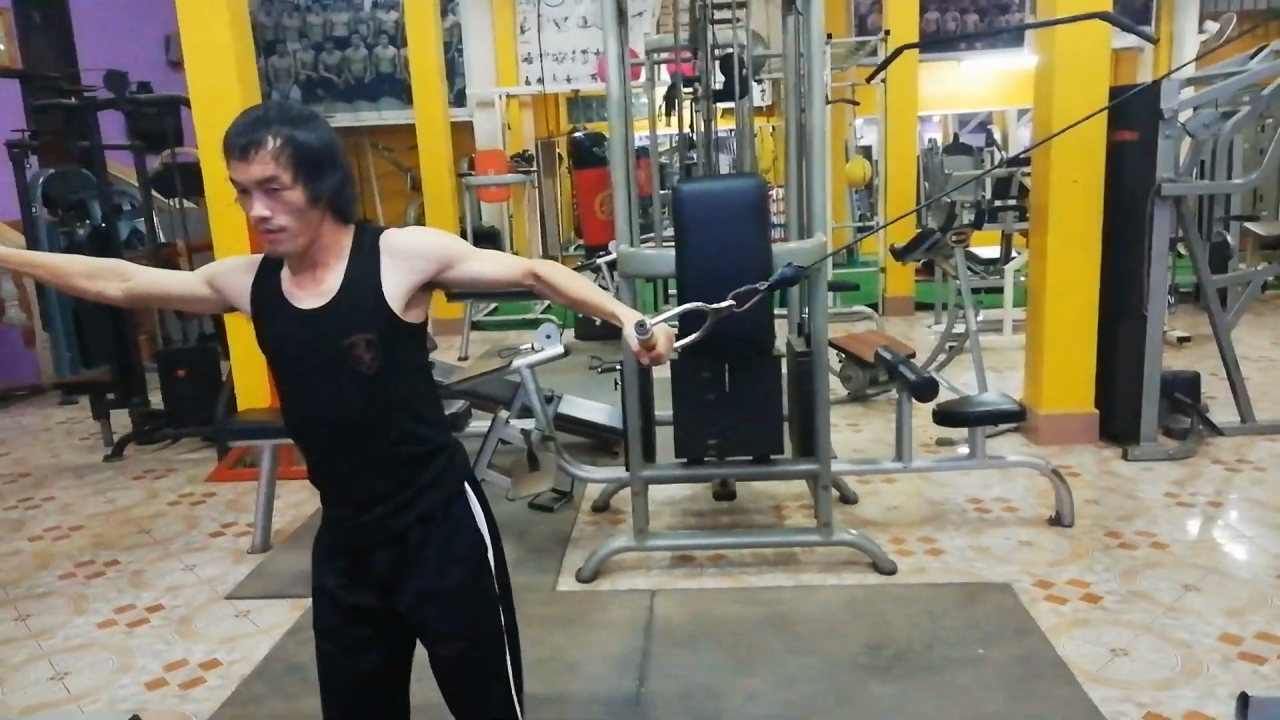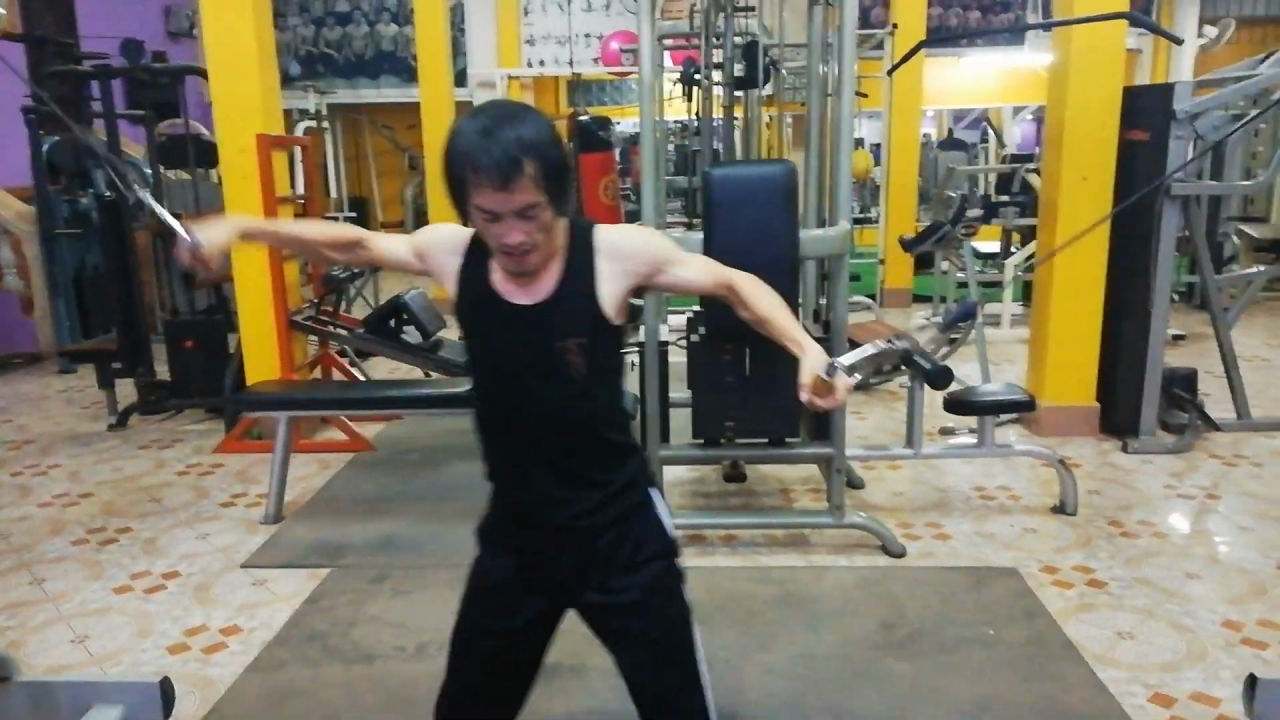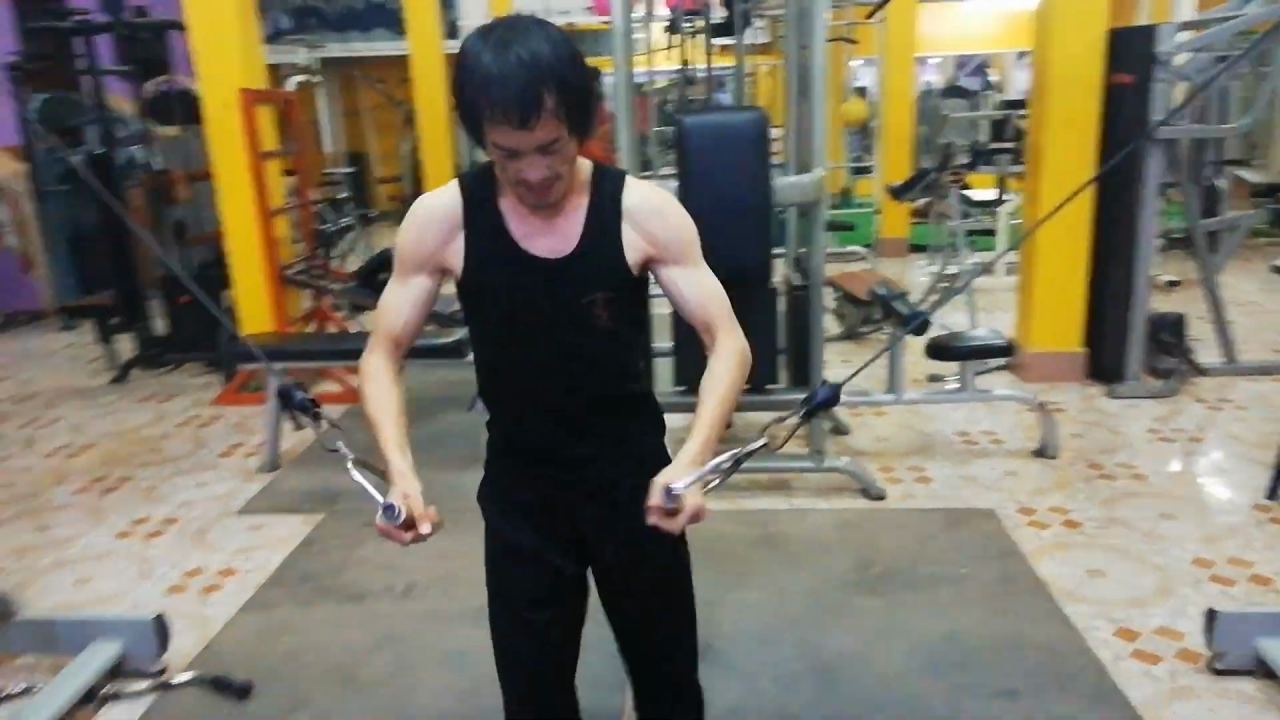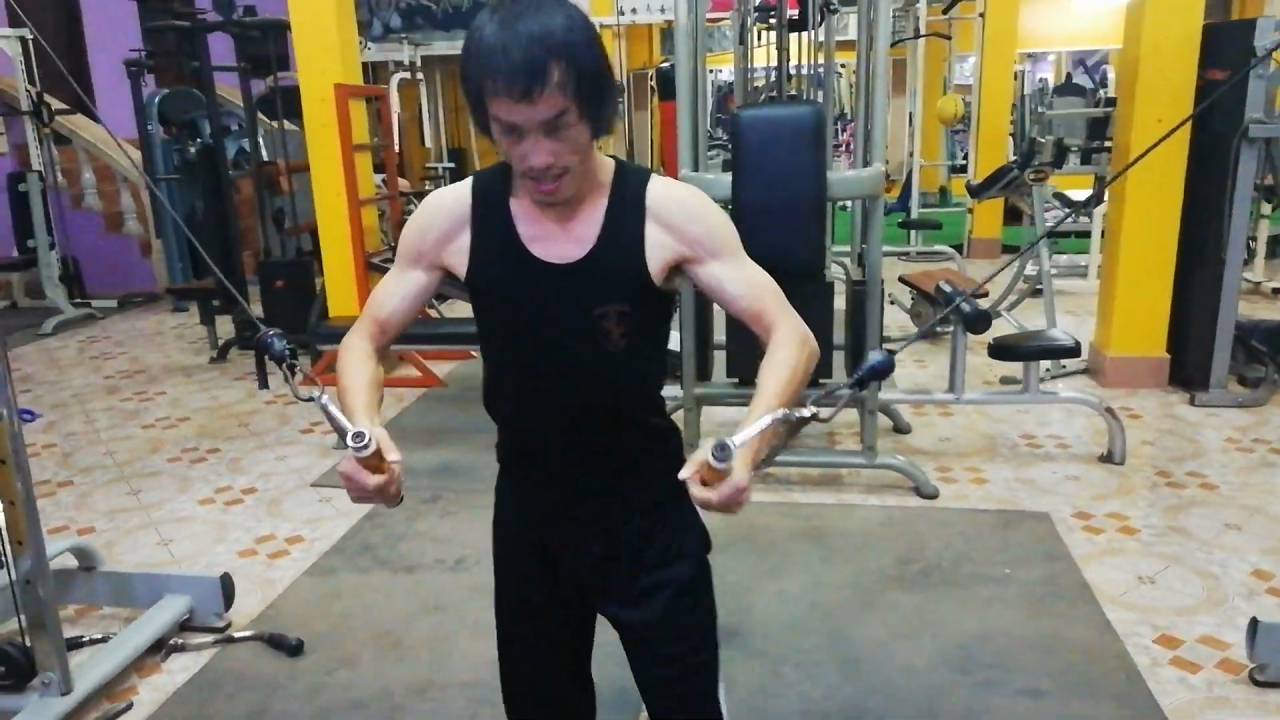
dt=0.7s
person 1, frame 1
left shoulder: (405, 255)
right shoulder: (248, 283)
left elbow: (532, 273)
right elbow: (122, 283)
left wrist: (624, 315)
left hip: (438, 524)
right hip: (347, 539)
person 1, frame 2
left shoulder: (616, 252)
right shoulder: (450, 255)
left elbow: (732, 283)
right elbow: (355, 242)
left wrist: (806, 348)
right wrist: (242, 228)
left hip: (620, 528)
right hip: (516, 532)
person 1, frame 3
left shoulder: (644, 209)
right shoulder: (441, 219)
left elbow: (727, 342)
right elbow: (384, 355)
left wrist: (693, 459)
right wrist: (401, 470)
left hip: (633, 483)
right hip: (519, 495)
person 1, frame 4
left shoulder: (668, 212)
right shoulder: (452, 218)
left elbow: (790, 336)
right elbow: (365, 338)
left wrist: (746, 445)
right wrist: (364, 432)
left hip: (650, 512)
right hip: (529, 513)
